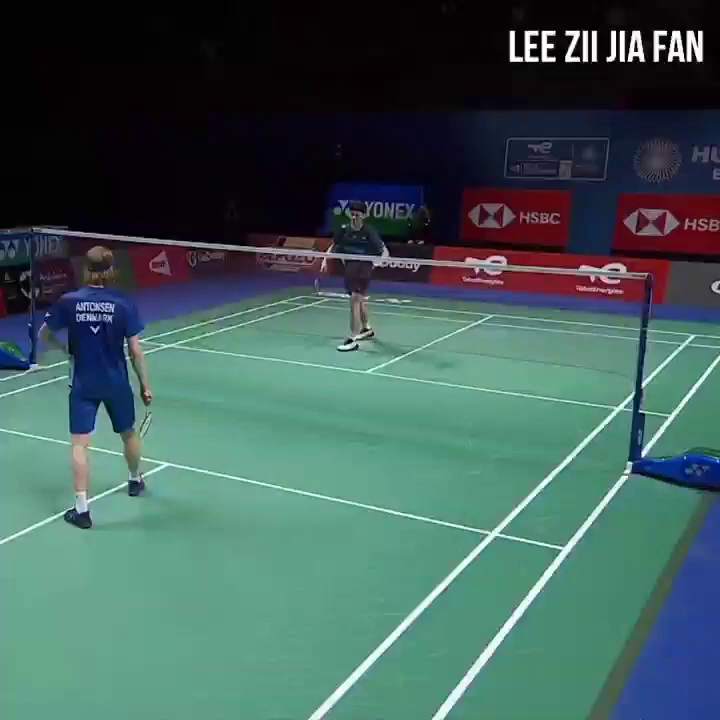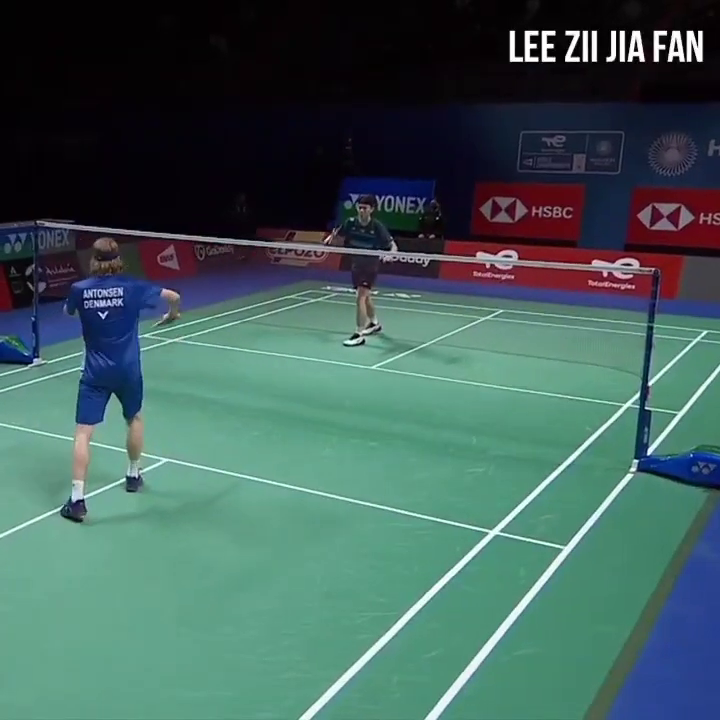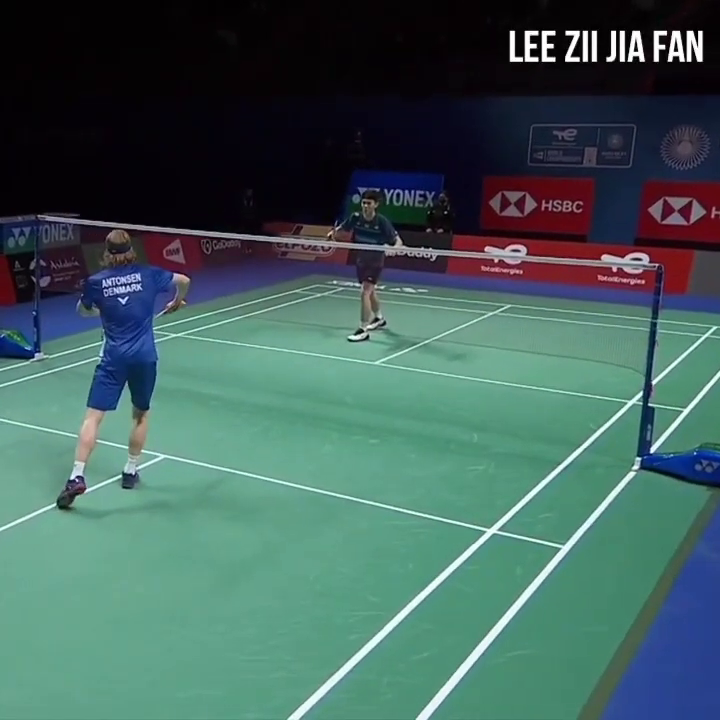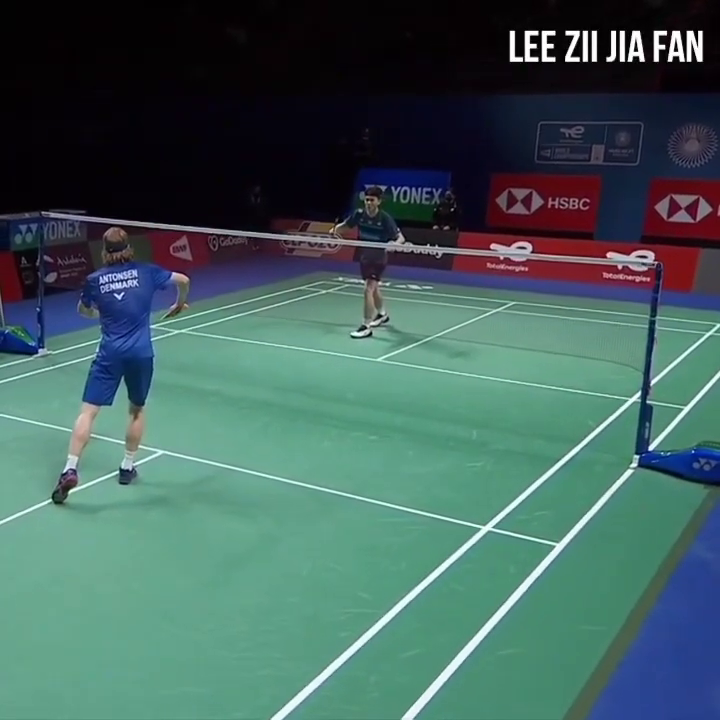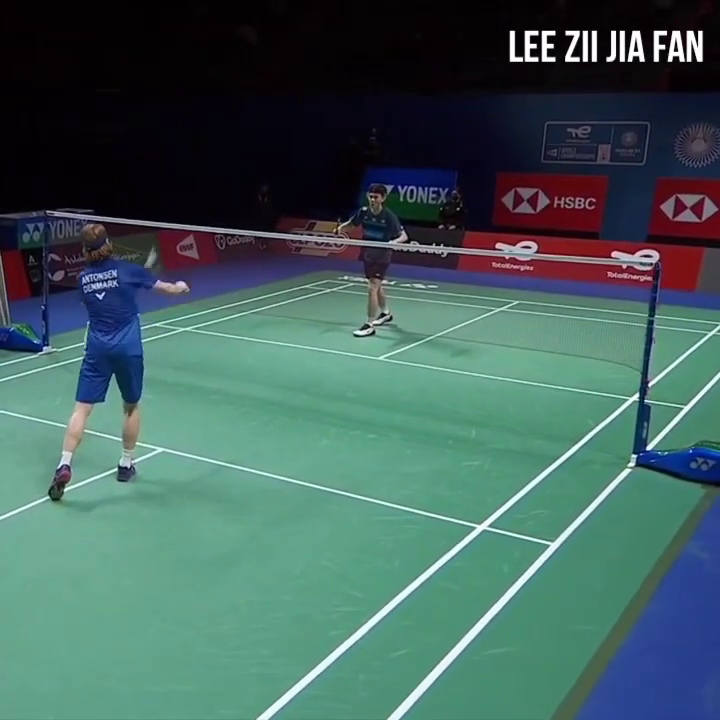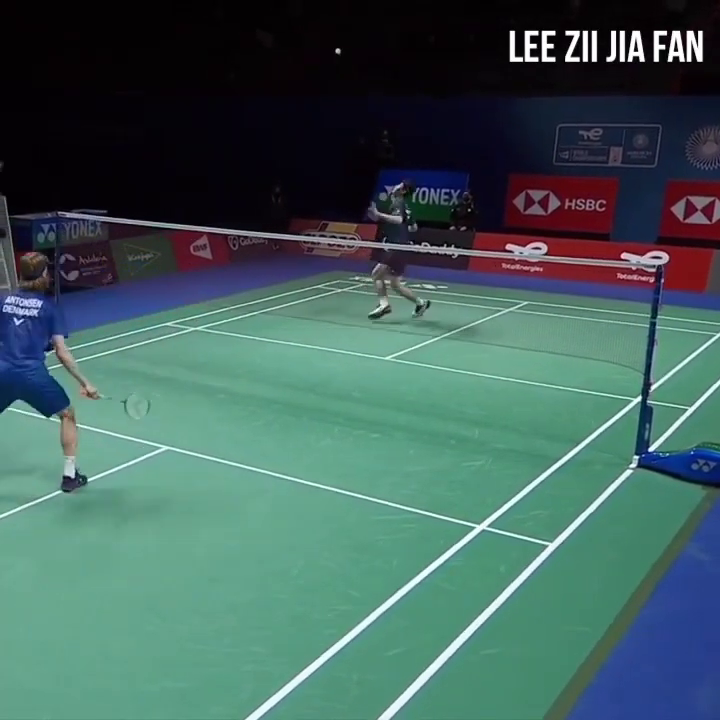
dt=0.7s
person 1, frame 1
left shoulder: (68, 301)
right shoulder: (123, 304)
left elbow: (44, 334)
right elbow: (135, 350)
right wrist: (146, 386)
left hip: (83, 385)
right hip: (116, 383)
left knee: (79, 444)
right knee: (129, 434)
left ankle: (82, 509)
right ankle: (135, 480)
person 1, frame 2
left shoulder: (79, 289)
right shoulder: (132, 287)
left elbow: (68, 312)
right elbow: (174, 297)
right wrist: (172, 315)
left hip: (95, 373)
right hip: (127, 370)
left knee: (83, 433)
right knee: (134, 419)
left ankle: (77, 499)
right ankle: (133, 475)
person 1, frame 3
left shoulder: (96, 281)
right shoulder: (147, 274)
left elbow: (82, 310)
right elbow: (184, 280)
right wrist: (177, 302)
left hip: (113, 358)
right hip: (144, 357)
left knee: (93, 416)
right knee: (140, 414)
left ankle: (77, 477)
right ankle: (130, 471)
person 1, frame 4
left shoulder: (94, 279)
right shoulder: (145, 272)
left elbow: (83, 311)
right elbow: (183, 280)
right wrist: (180, 304)
left hip: (110, 353)
right hip: (140, 353)
left knee: (88, 411)
right knee: (137, 410)
left ankle: (70, 470)
right ankle: (127, 467)
person 1, frame 5
left shoulder: (83, 275)
right shoulder: (126, 269)
right elbow: (166, 290)
right wrist: (180, 288)
left hip: (96, 350)
right hip: (127, 349)
left knee: (81, 410)
right knee: (131, 407)
left ankle: (64, 466)
right ankle: (125, 465)
person 1, frame 6
right shoulder: (49, 307)
right elbow: (62, 353)
right wrist: (84, 383)
right hip: (33, 375)
right knee: (68, 415)
right ankle: (70, 475)
